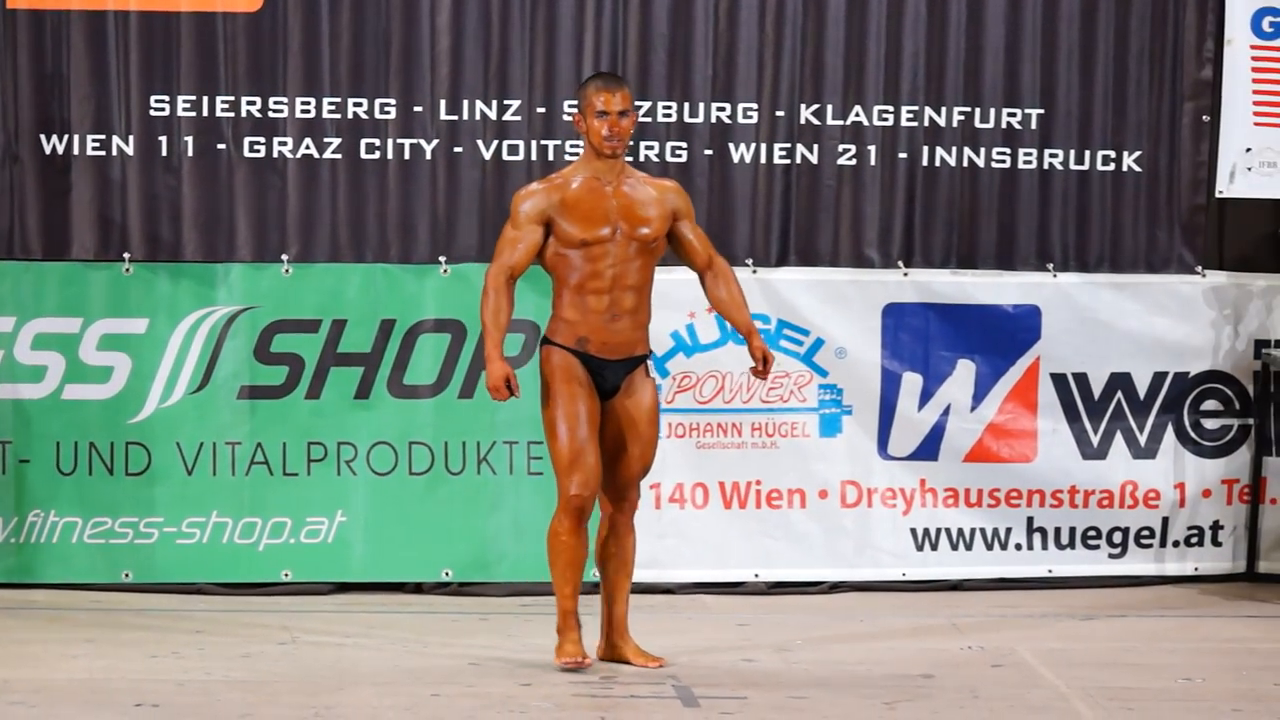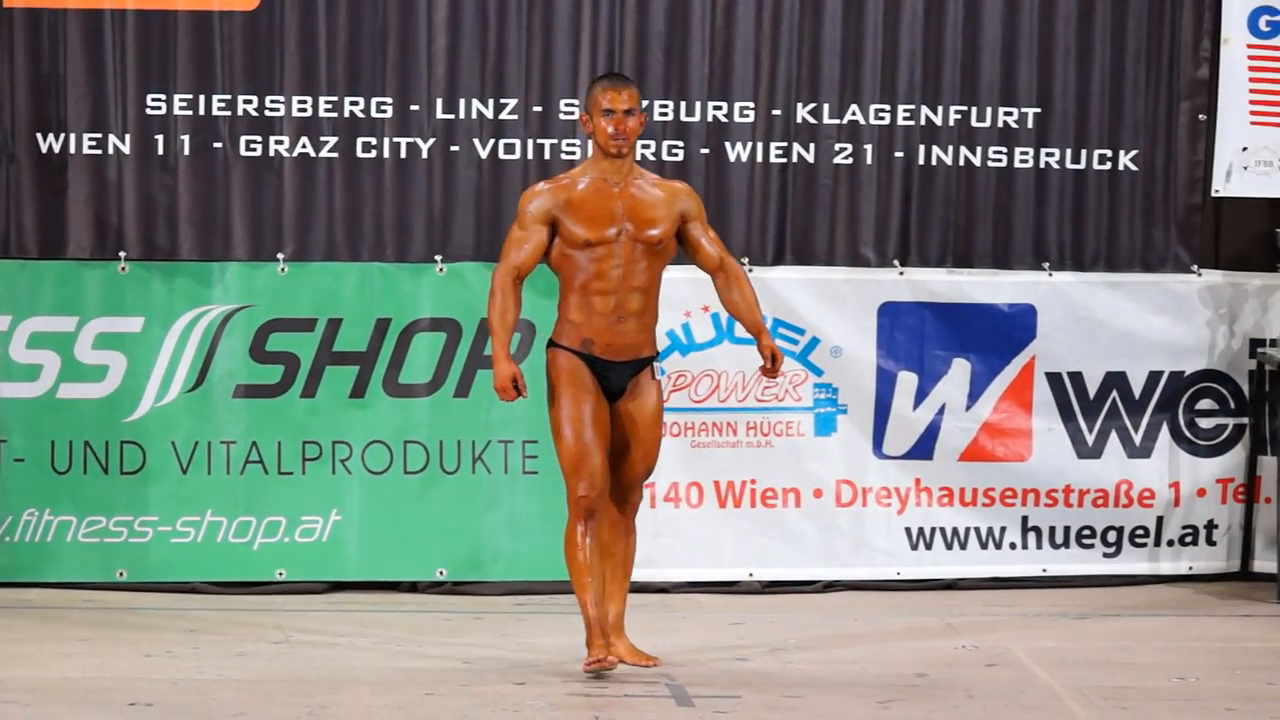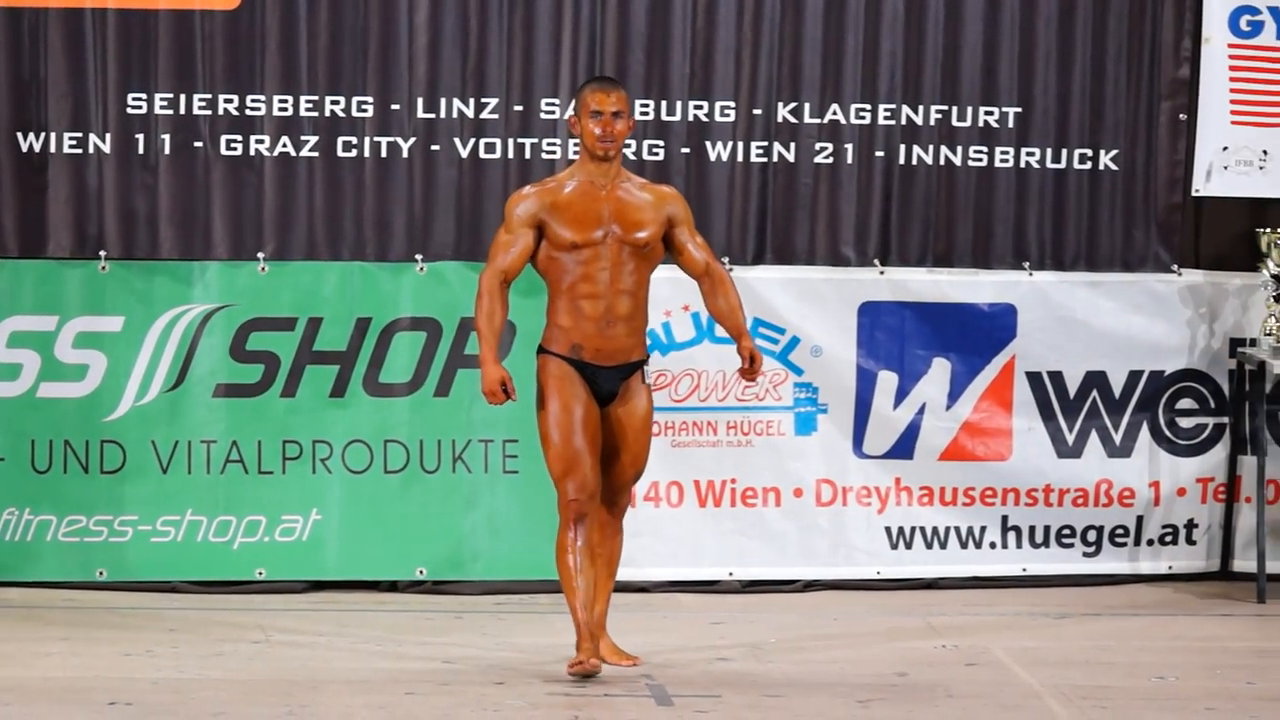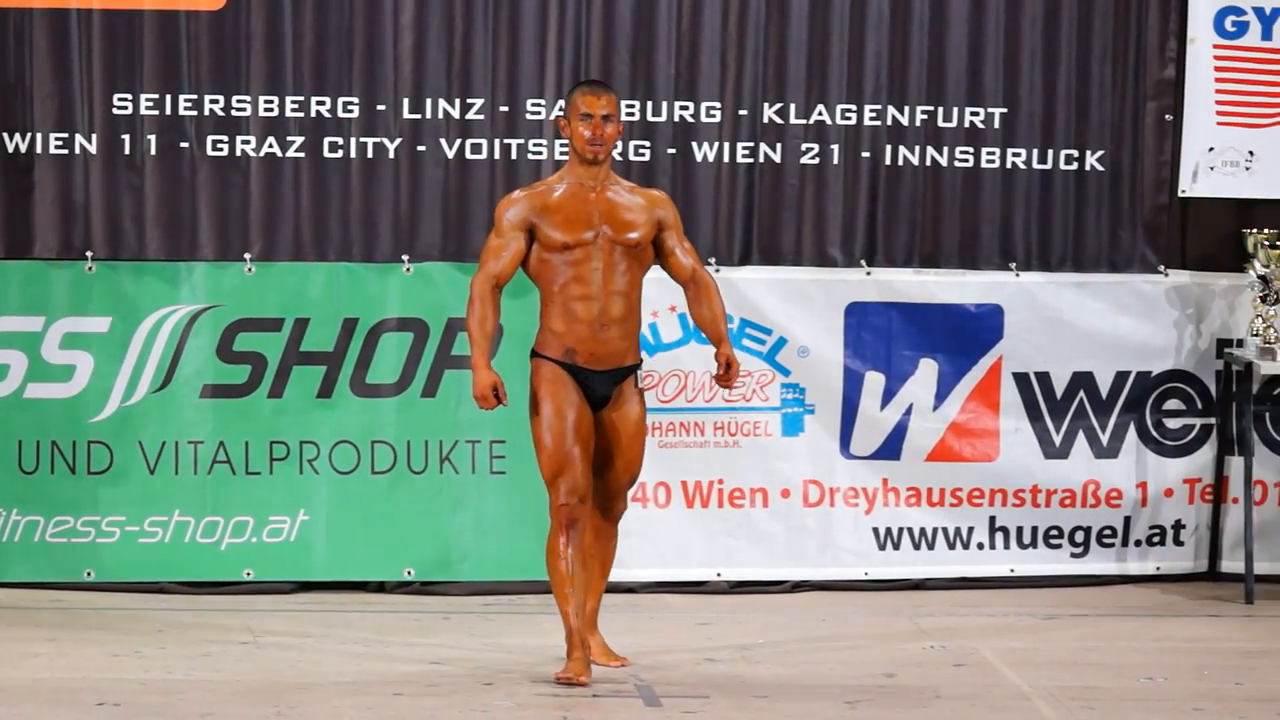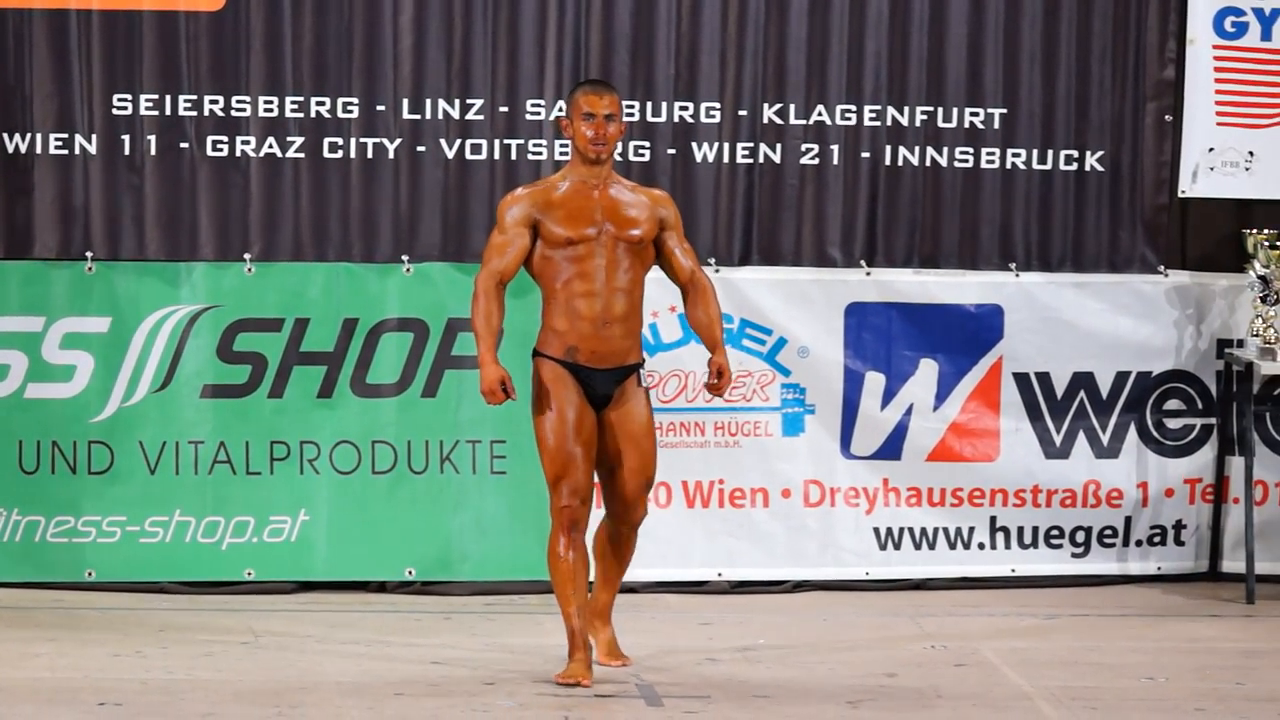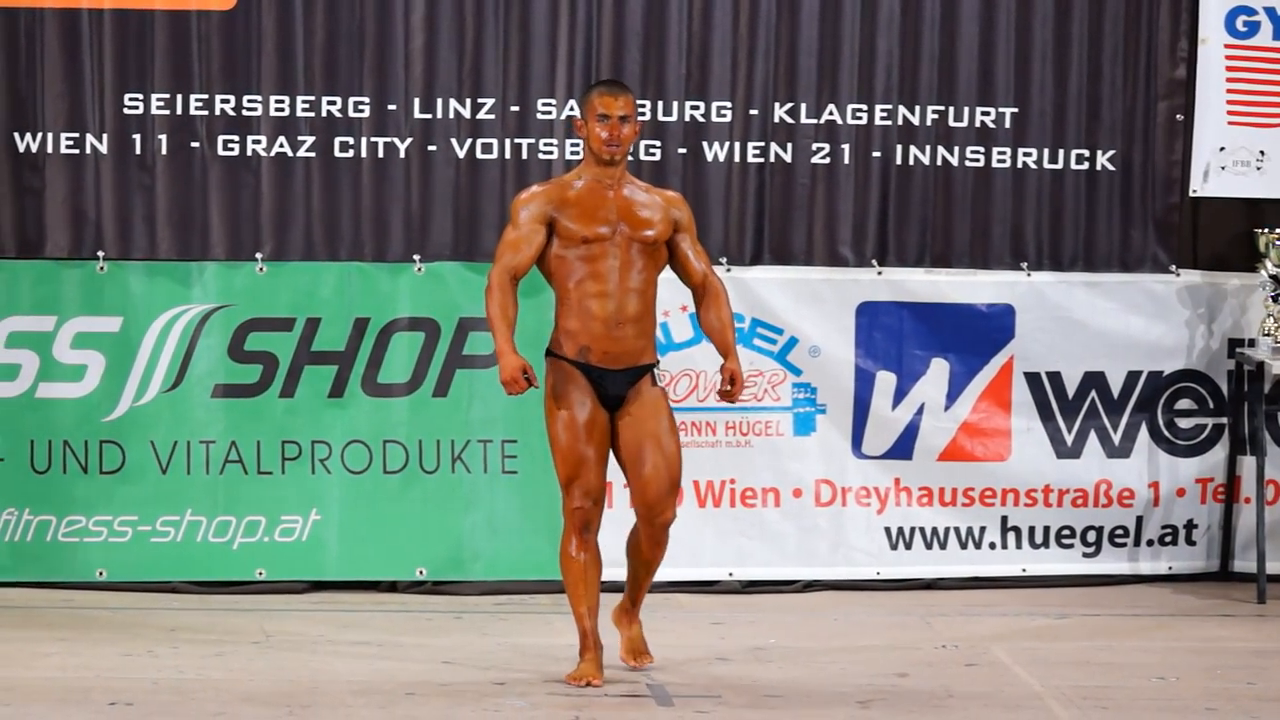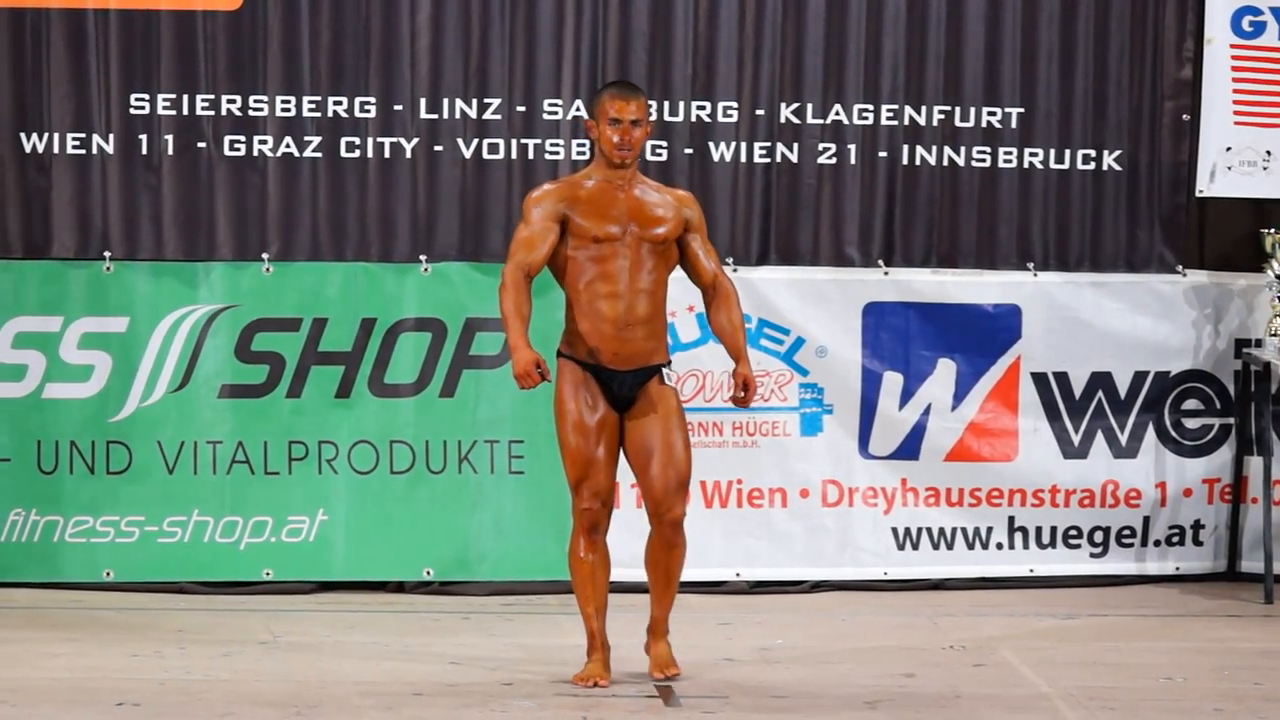
dt=0.1s
person 1, frame 1
left shoulder: (664, 196)
right shoulder: (544, 197)
left elbow: (709, 266)
right elbow: (501, 275)
left wrist: (749, 332)
right wrist: (494, 354)
left hip: (634, 368)
right hip: (570, 360)
left knee: (622, 502)
right knee: (578, 494)
left ankle: (615, 634)
right ankle: (566, 626)
person 1, frame 2
left shoulder: (674, 197)
right shoulder: (550, 197)
left elbow: (722, 266)
right elbow: (508, 274)
left wrist: (759, 332)
right wrist: (501, 354)
left hip: (641, 370)
right hip: (575, 363)
left knee: (623, 503)
right knee: (587, 498)
left ankle: (615, 632)
right ankle: (595, 638)
person 1, frame 3
left shoulder: (662, 202)
right shoulder: (537, 201)
left elbow: (707, 271)
right elbow: (495, 278)
left wrist: (741, 335)
right wrist: (489, 358)
left hip: (630, 374)
right hip: (565, 368)
left knee: (612, 505)
right knee: (576, 502)
left ankle: (598, 632)
right ankle: (584, 643)
person 1, frame 4
left shoulder: (652, 205)
right shoulder: (527, 205)
left elbow: (695, 278)
right elbow: (487, 283)
left wrist: (721, 342)
right wrist: (481, 362)
left hip: (624, 379)
right hip: (558, 373)
left knee: (608, 509)
right knee: (569, 508)
left ankle: (591, 627)
right ankle: (577, 648)
person 1, frame 5
left shoulder: (653, 205)
right shoulder: (530, 203)
left elbow: (692, 280)
right elbow: (491, 281)
left wrist: (716, 347)
right wrist: (487, 357)
left hip: (626, 378)
right hip: (560, 373)
left knee: (628, 510)
right knee: (569, 509)
left ankle: (600, 617)
right ankle: (577, 649)
person 1, frame 6
left shoulder: (667, 205)
right shoulder: (542, 201)
left elbow: (704, 283)
right elbow: (503, 276)
left wrist: (729, 354)
right wrist: (505, 348)
left hip: (640, 379)
right hip: (572, 375)
left knee: (659, 511)
right knee: (581, 514)
left ankle: (631, 609)
right ankle: (589, 650)
person 1, frame 7
left shoulder: (678, 205)
right shoulder: (554, 199)
left elbow: (714, 283)
right elbow: (517, 274)
left wrist: (740, 357)
right wrist: (519, 343)
left hip: (652, 380)
right hip: (583, 376)
left knee: (669, 513)
right knee: (591, 516)
left ankle: (659, 632)
right ankle: (597, 651)
